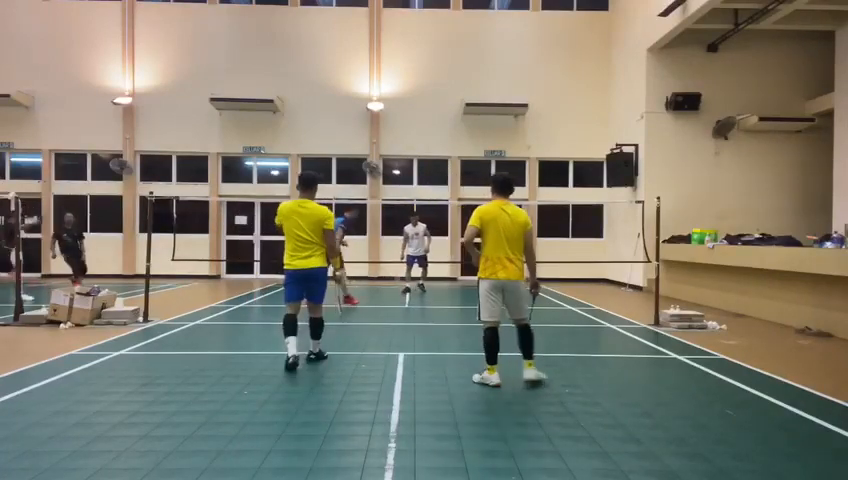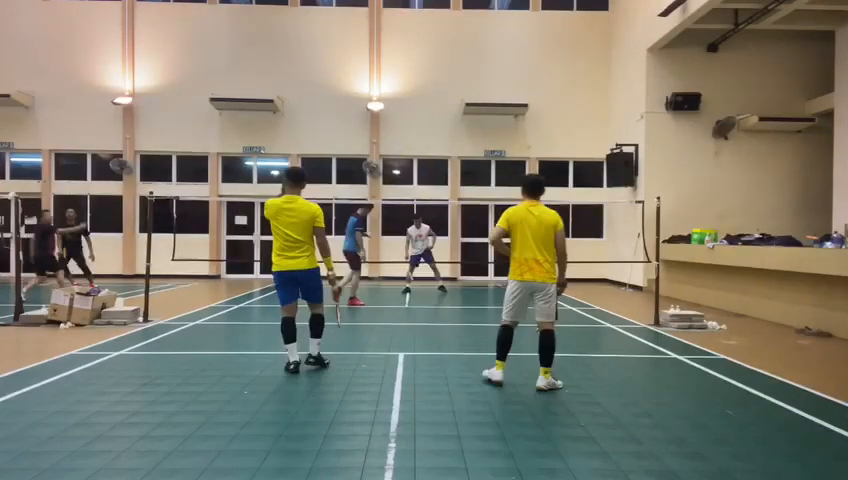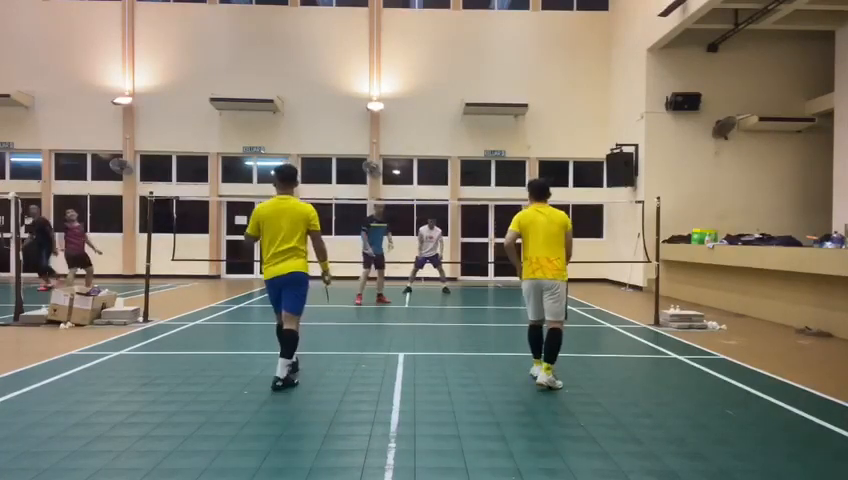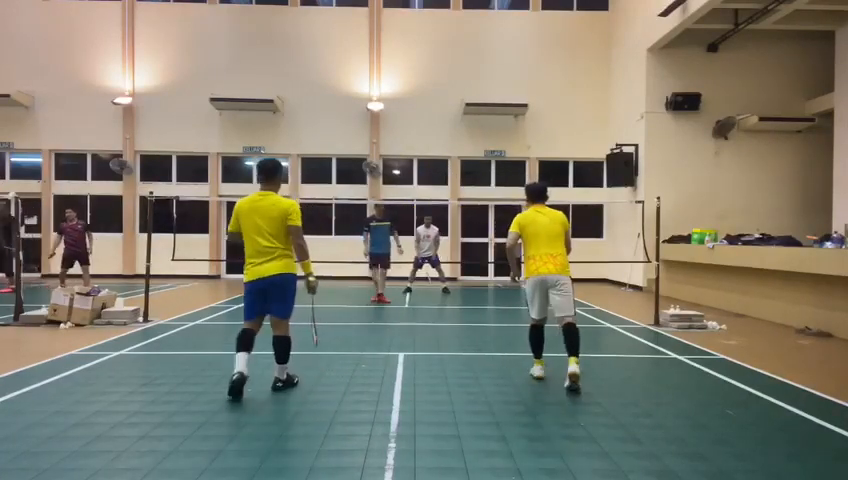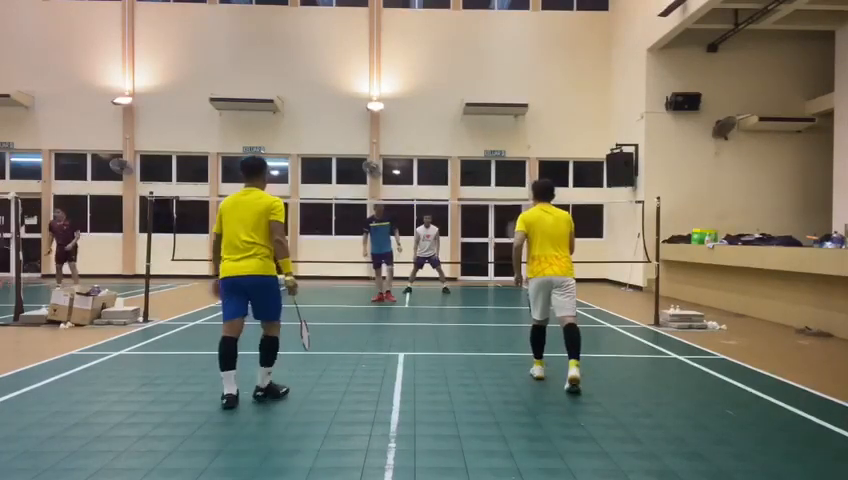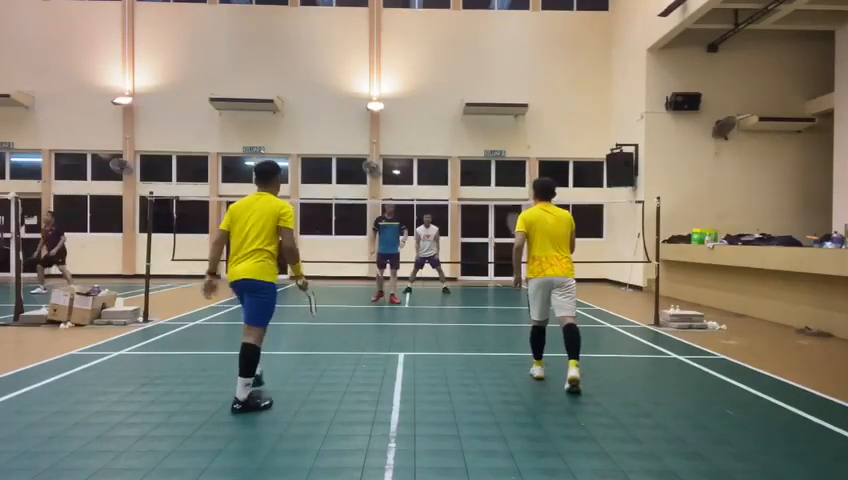
dt=0.4s
person 1, frame 1
left shoulder: (284, 208)
right shoulder: (324, 212)
left elbow: (279, 225)
right elbow: (331, 243)
left hip: (293, 268)
right hip: (317, 267)
left knee: (291, 311)
right knee: (315, 310)
left ankle: (292, 353)
right ankle: (314, 351)
person 1, frame 2
left shoulder: (271, 206)
right shoulder: (313, 209)
right elbow: (321, 241)
left wrist: (283, 194)
right wrist: (330, 269)
left hip: (282, 269)
right hip: (307, 268)
left knee: (288, 313)
right knee: (317, 309)
left ankle: (293, 360)
right ankle: (314, 354)
person 1, frame 3
left shoulder: (261, 209)
right shoulder: (307, 210)
left elbow: (248, 240)
right elbow: (318, 244)
right wrist: (326, 270)
left hip: (272, 274)
right hip: (296, 272)
left knee: (281, 320)
right knee: (290, 322)
left ankle: (289, 363)
right ankle: (281, 375)
person 1, frame 4
left shoulder: (241, 205)
right shoulder: (288, 206)
left elbow: (232, 237)
right elbow: (298, 241)
right wrist: (309, 274)
left hip: (254, 274)
right hip: (282, 273)
left knee: (250, 326)
right knee: (280, 326)
left ankle: (239, 372)
right ankle: (281, 377)
person 1, frame 5
left shoulder: (226, 203)
right shoulder: (272, 203)
left elbow: (216, 243)
right elbow: (278, 239)
left wrist: (217, 276)
right wrist: (288, 274)
left hip: (230, 275)
right hip: (261, 273)
left knee: (230, 331)
right knee: (271, 328)
left ankle: (229, 392)
right ankle: (263, 385)
person 1, frame 6
left shoulder: (237, 206)
right shoulder: (282, 207)
left elbow: (218, 241)
right elbow: (288, 245)
left wrist: (211, 273)
right wrist: (299, 275)
left hip: (236, 275)
right hip: (260, 275)
left knee: (252, 328)
right knee: (254, 333)
left ankle: (252, 374)
right ankle: (243, 397)
person 2, frame 1
left shoulder: (482, 211)
right shoulder: (522, 215)
left elbow: (467, 239)
right elbow: (529, 251)
left wrist: (475, 255)
right wrist: (533, 278)
left hip: (490, 276)
right hip: (515, 277)
left knee: (490, 324)
right knee: (522, 323)
left ankle: (491, 373)
right ankle: (530, 369)
person 2, frame 2
left shoulder: (511, 213)
right shoulder: (553, 216)
left elbow: (494, 239)
right elbow: (561, 251)
left wrist: (510, 253)
right wrist: (562, 276)
left hip: (519, 278)
right hip: (546, 279)
left knee: (508, 323)
right knee: (546, 327)
left ankle: (498, 370)
right ankle: (545, 377)
person 2, frame 3
left shoulder: (522, 217)
right shoulder: (562, 217)
left elbow: (508, 243)
right elbow: (569, 250)
left wrist: (518, 265)
left hip: (531, 276)
right hip: (555, 276)
left knee: (535, 322)
right knee: (555, 324)
left ankle: (537, 366)
right ankle: (546, 372)
person 2, frame 4
left shoulder: (521, 218)
right shoulder: (560, 217)
left elbow: (510, 245)
left wrist: (514, 268)
left hip: (535, 275)
right hip: (560, 273)
left knee: (537, 321)
right knee: (567, 319)
left ankle: (538, 366)
right ankle: (573, 363)
person 2, frame 5
left shoulder: (526, 217)
right shoulder: (566, 217)
left elbow: (517, 244)
left wrist: (517, 272)
left hip: (538, 275)
right hip: (564, 274)
left knee: (538, 321)
right knee: (569, 320)
left ankle: (538, 366)
right ankle: (573, 366)
person 2, frame 6
left shoulder: (527, 216)
right shoulder: (567, 216)
left elbow: (518, 245)
left wrist: (516, 273)
left hip: (538, 276)
right hip: (564, 275)
left knee: (538, 322)
right knee: (568, 320)
left ankle: (538, 366)
right ankle: (573, 367)
